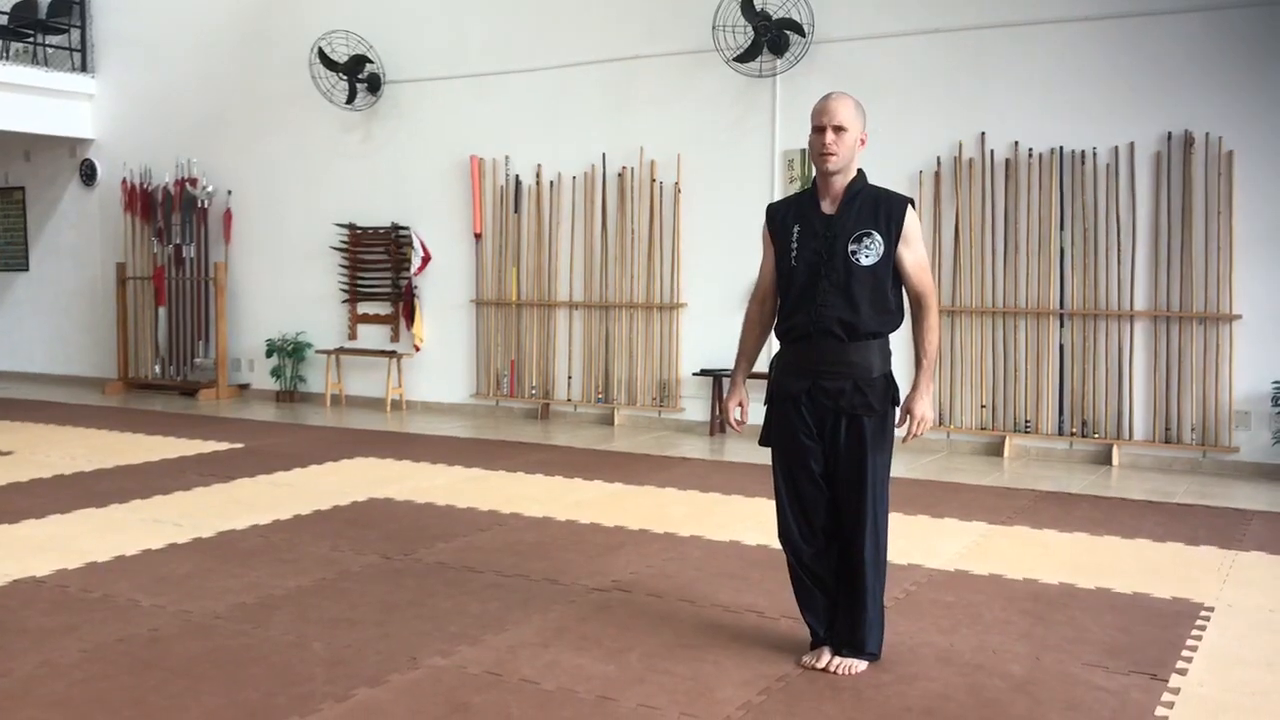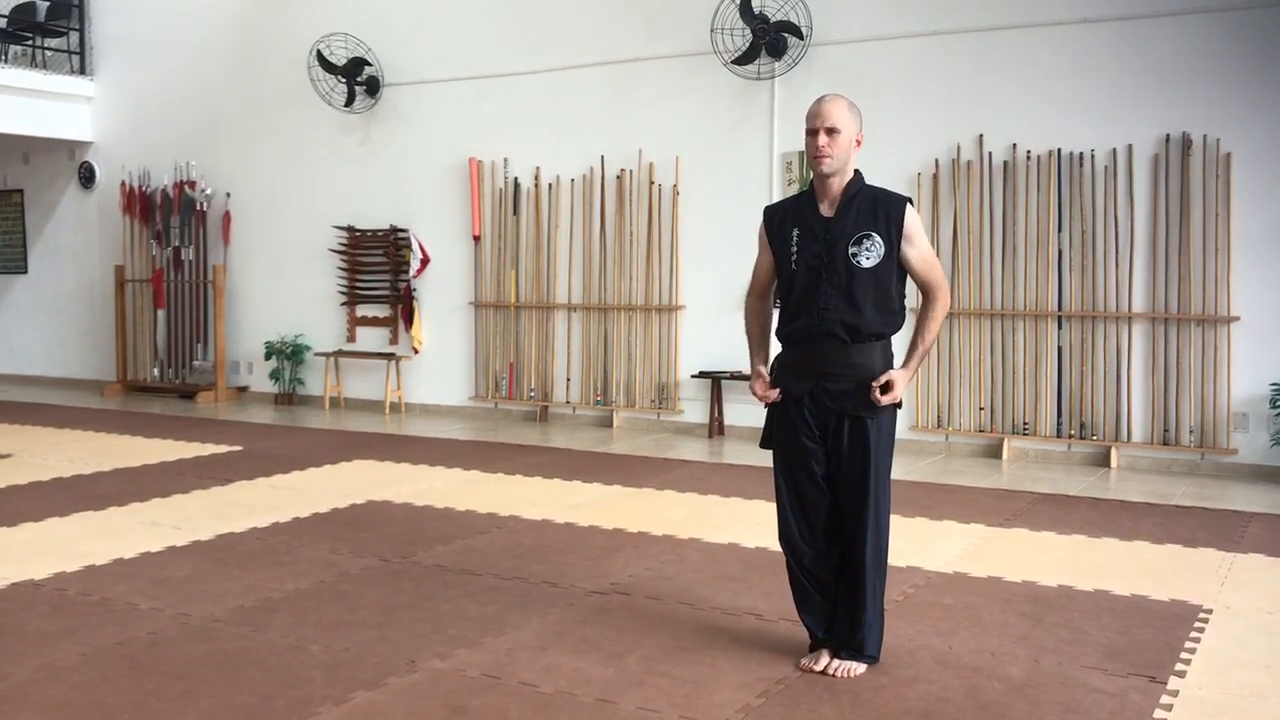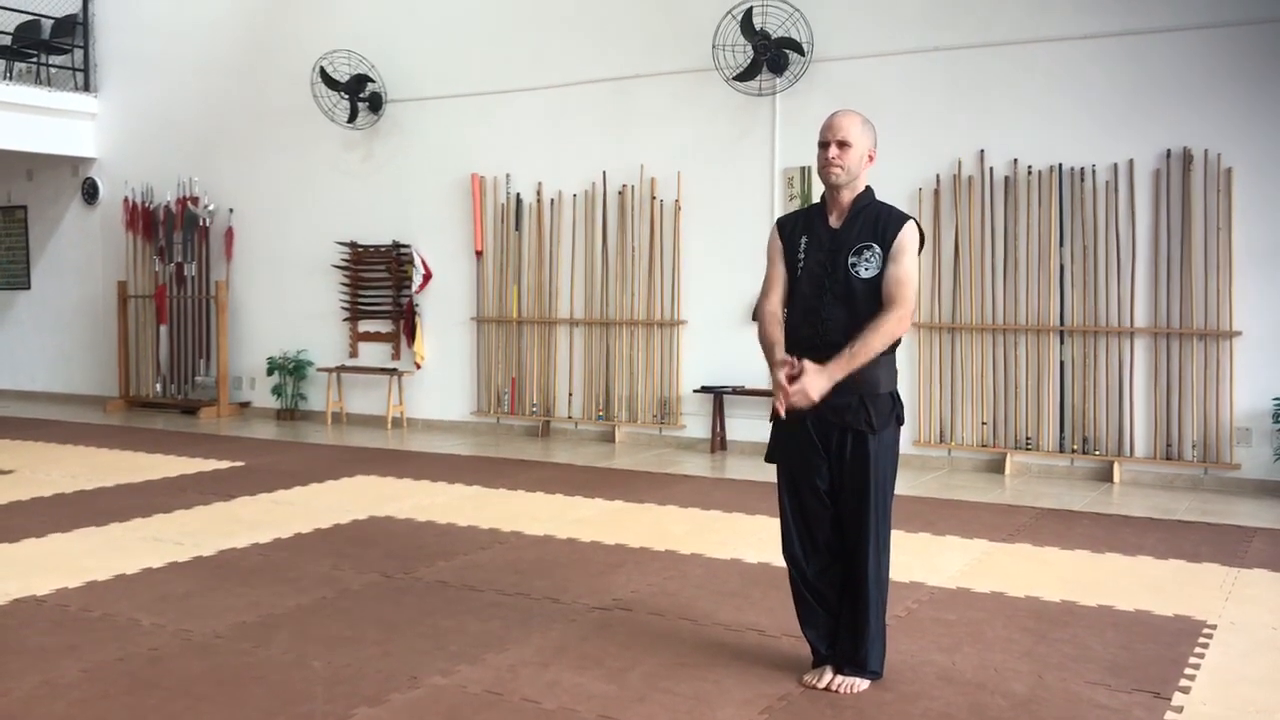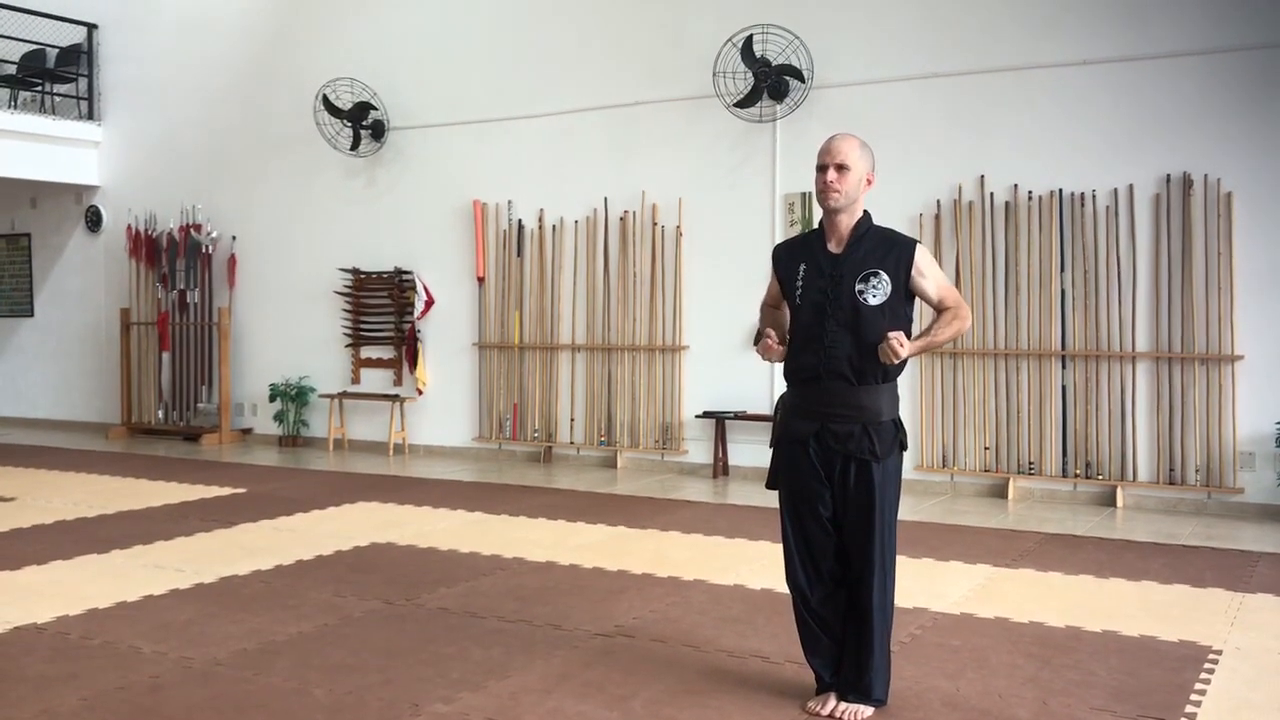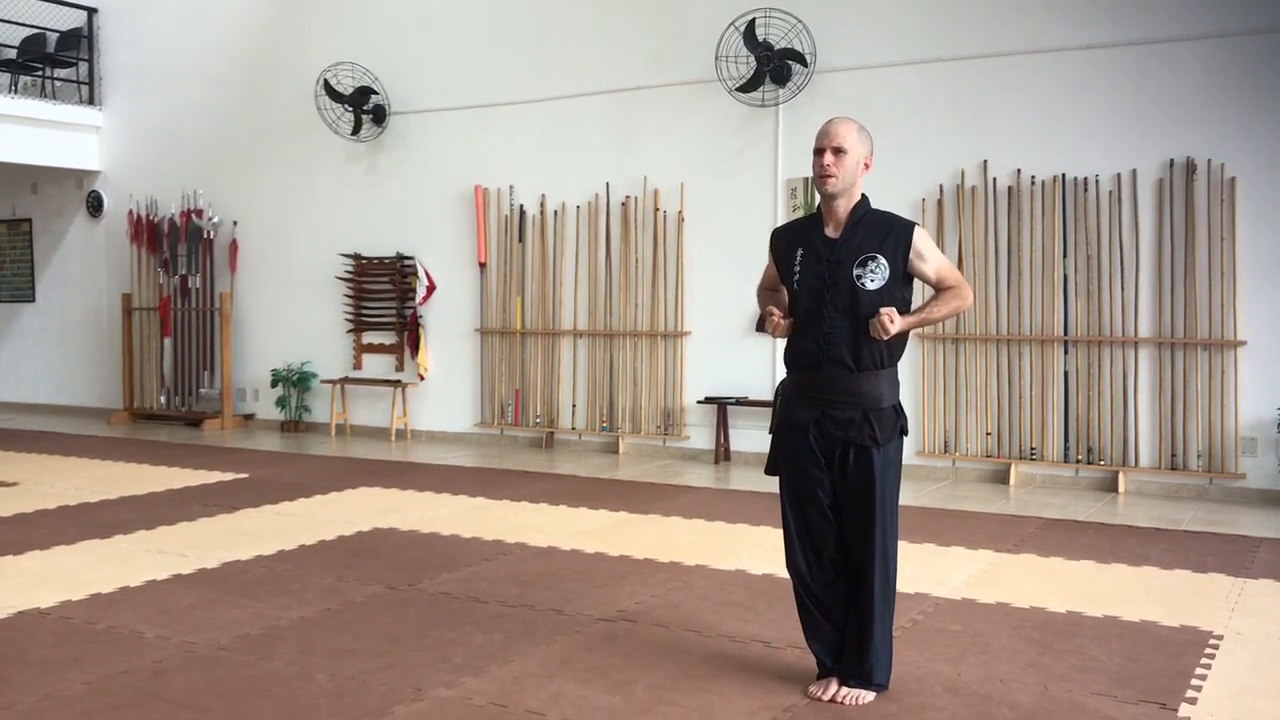
dt=1s
person 1, frame 1
left shoulder: (893, 212)
right shoulder: (782, 217)
left elbow: (924, 301)
right elbow: (764, 302)
left wrist: (924, 386)
right wrist: (738, 379)
left hip: (862, 381)
right hip: (794, 381)
left knee: (860, 516)
right knee: (802, 517)
left ankle: (857, 639)
right ankle: (824, 632)
person 1, frame 2
left shoulder: (893, 213)
right shoulder: (779, 219)
left elbow: (937, 292)
right elbow: (760, 295)
left wrist: (909, 367)
right wrist: (758, 362)
left hip: (863, 385)
right hip: (796, 384)
left knee: (861, 517)
right knee: (803, 519)
left ankle: (856, 641)
right ankle: (823, 635)
person 1, frame 3
left shoulder: (896, 227)
right shoulder: (790, 229)
left elbow: (899, 315)
right elbow: (770, 307)
left wrist: (829, 374)
right wrist: (780, 369)
left hip: (864, 400)
right hip: (799, 403)
left knee: (863, 535)
right knee: (806, 536)
left ankle: (859, 658)
right ankle: (825, 651)
person 1, frame 4
left shoulder: (901, 253)
right shoulder: (790, 256)
left elbow: (957, 312)
left wrist: (912, 346)
right wrist: (770, 337)
left hip: (868, 425)
right hip: (802, 423)
left knee: (867, 560)
right knee: (809, 561)
person 1, frame 5
left shoulder: (899, 236)
right shoulder: (787, 239)
left elbow: (959, 290)
left wrist: (906, 321)
right wrist: (772, 315)
left hip: (868, 411)
right hip: (801, 409)
left knee: (868, 545)
right knee: (810, 546)
left ankle: (865, 670)
right ankle: (830, 663)
